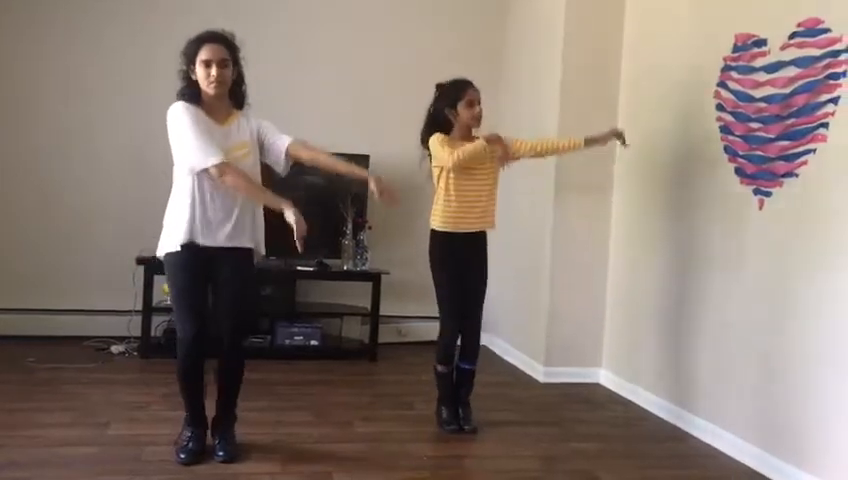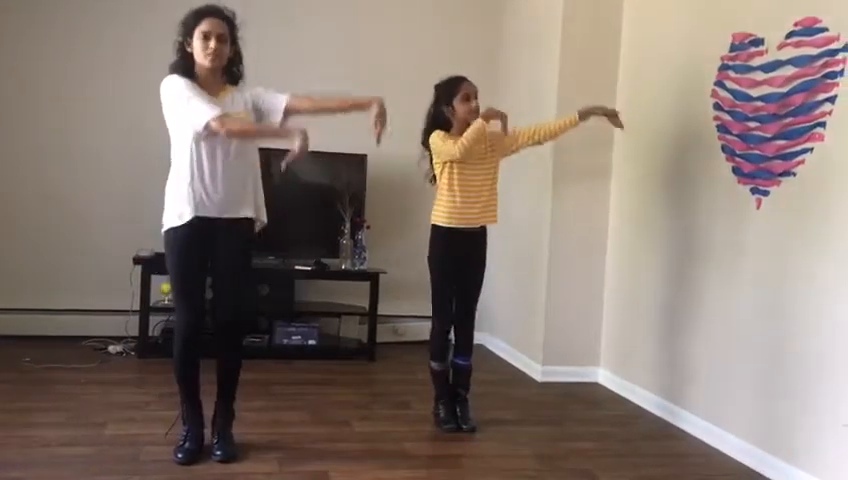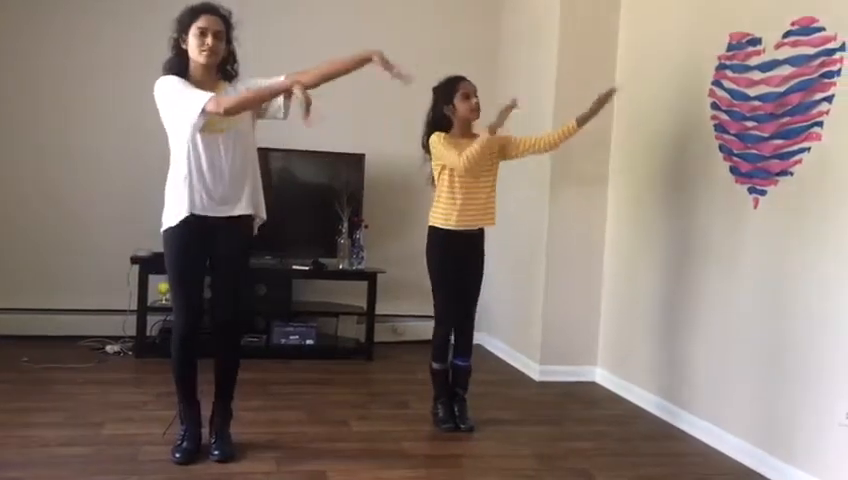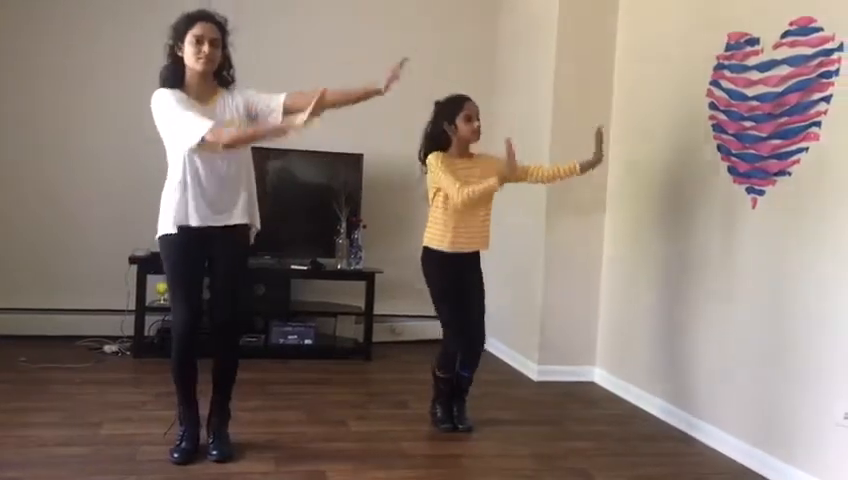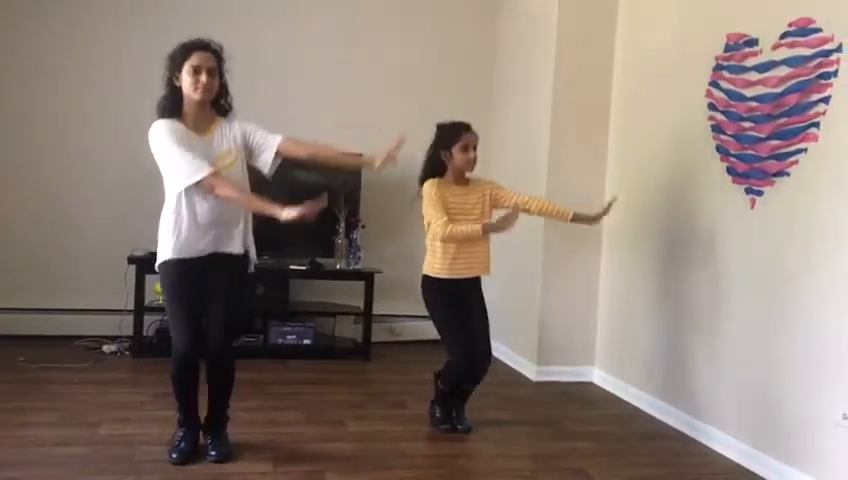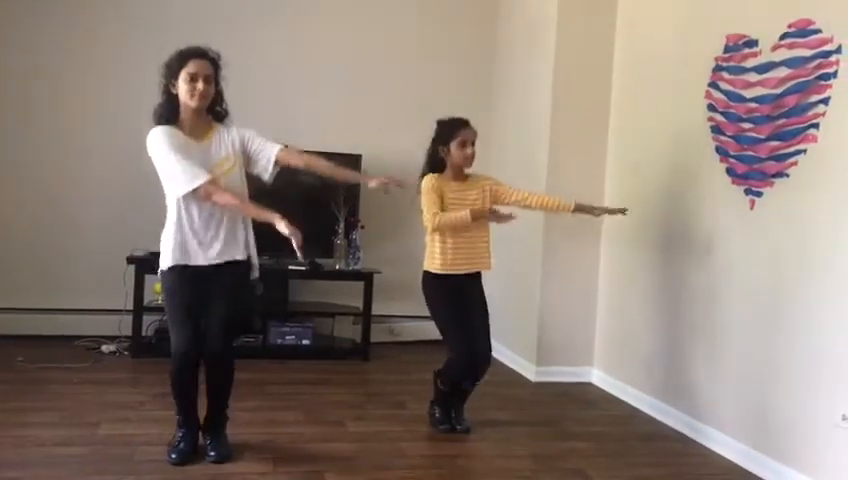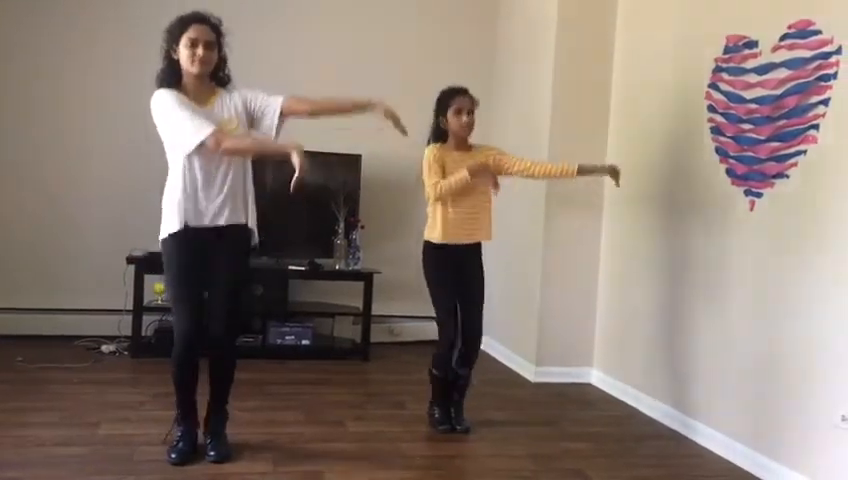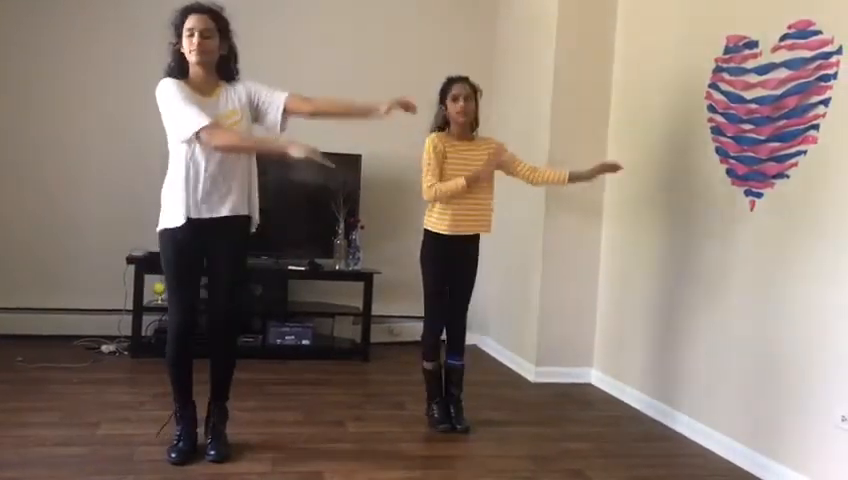
dt=0.2s
person 1, frame 1
left shoulder: (252, 124)
right shoulder: (181, 115)
left elbow: (305, 152)
right elbow: (223, 172)
left wrist: (367, 176)
right wrist: (285, 206)
left hip: (236, 245)
right hip: (187, 243)
left knee: (231, 340)
right knee: (190, 337)
left ankle: (224, 427)
right ankle: (194, 427)
person 1, frame 2
left shoulder: (248, 96)
right shoulder: (175, 87)
left elbow: (306, 104)
right elbow: (223, 126)
left wrist: (368, 102)
right wrist: (289, 133)
left hip: (236, 220)
right hip: (188, 219)
left knee: (229, 323)
right knee: (188, 322)
left ankle: (223, 424)
right ankle: (191, 424)
person 1, frame 3
left shoulder: (243, 88)
right shoulder: (169, 86)
left elbow: (308, 78)
right elbow: (220, 107)
left wrist: (368, 57)
right wrist: (287, 84)
left hip: (234, 217)
right hip: (186, 217)
left knee: (228, 321)
right knee: (187, 321)
left ankle: (221, 423)
right ankle: (189, 424)
person 1, frame 4
left shoulder: (241, 99)
right shoulder: (166, 99)
left elbow: (309, 99)
right elbow: (222, 138)
left wrist: (376, 89)
right wrist: (291, 124)
left hip: (231, 225)
right hip: (183, 225)
left knee: (226, 325)
right knee: (186, 325)
left ankle: (218, 424)
right ankle: (188, 424)
person 1, frame 5
left shoulder: (238, 129)
right shoulder: (164, 131)
left elbow: (299, 149)
right elbow: (215, 187)
left wrist: (367, 161)
right wrist: (280, 211)
left hip: (229, 252)
right hip: (181, 253)
left knee: (219, 345)
right knee: (187, 345)
left ankle: (216, 427)
right ankle: (187, 427)
person 1, frame 6
left shoulder: (235, 136)
right shoulder: (161, 139)
left elbow: (296, 158)
right elbow: (212, 193)
left wrist: (363, 180)
right wrist: (274, 219)
left hip: (231, 260)
right hip: (183, 260)
left knee: (218, 347)
right knee: (186, 348)
left ankle: (215, 427)
right ankle: (186, 428)
person 1, frame 7
left shoulder: (238, 99)
right shoulder: (165, 102)
left elbow: (300, 107)
right elbow: (219, 144)
left wrist: (369, 105)
right wrist: (287, 149)
left hip: (232, 229)
right hip: (184, 229)
left knee: (222, 331)
right knee: (188, 330)
left ankle: (216, 424)
right ankle: (186, 425)
person 1, frame 8
left shoulder: (244, 92)
right shoulder: (170, 90)
left elbow: (306, 105)
right elbow: (215, 138)
left wrist: (376, 108)
right wrist: (287, 148)
left hip: (229, 220)
right hip: (182, 220)
left knee: (224, 322)
right knee: (181, 324)
left ankle: (216, 423)
right ankle: (184, 425)
person 2, frame 1
left shoulder: (494, 145)
right shoulder: (439, 141)
left elbow: (539, 148)
right elbow: (453, 161)
left wrist: (591, 141)
right wrist: (486, 142)
left hip: (476, 242)
right hip: (445, 240)
left knee: (472, 326)
right knee: (451, 325)
left ankle: (463, 401)
right ankle: (445, 402)
person 2, frame 2
left shoulder: (494, 139)
right shoulder: (439, 140)
left elbow: (540, 133)
right elbow: (460, 150)
left wrist: (586, 114)
right wrist: (484, 119)
left hip: (475, 237)
right hip: (446, 235)
left knee: (466, 320)
right knee: (443, 319)
left ankle: (461, 399)
right ankle: (442, 401)
person 2, frame 3
left shoulder: (494, 143)
right shoulder: (439, 141)
left elbow: (541, 143)
right elbow: (464, 163)
left wrist: (586, 116)
right wrist: (494, 125)
left hip: (473, 239)
right hip: (444, 237)
left knee: (465, 321)
right knee: (445, 320)
left ankle: (459, 399)
right ankle: (441, 401)
person 2, frame 4
left shoulder: (487, 164)
right shoulder: (436, 160)
left elbow: (538, 173)
right elbow: (460, 198)
left wrist: (588, 164)
right wrist: (502, 177)
left hip: (469, 259)
right hip: (439, 257)
left knee: (475, 337)
right knee: (455, 335)
left ankle: (458, 402)
right ankle: (440, 402)
person 2, frame 5
left shoulder: (485, 189)
right shoulder: (432, 188)
left elbow: (530, 204)
right elbow: (444, 231)
left wrist: (584, 218)
right wrist: (492, 227)
left hip: (470, 284)
right hip: (439, 283)
left knee: (481, 356)
right knee: (461, 354)
left ankle: (457, 404)
right ankle: (439, 403)
person 2, frame 6
left shoulder: (485, 185)
right shoulder: (432, 182)
left elbow: (531, 199)
right elbow: (434, 222)
left wrist: (588, 209)
right wrist: (478, 214)
left hip: (471, 281)
right hip: (439, 280)
left knee: (482, 355)
right knee: (461, 352)
left ankle: (456, 405)
right ankle: (439, 403)
person 2, frame 7
left shoulder: (488, 155)
right shoulder: (434, 154)
left elbow: (535, 168)
right elbow: (436, 191)
left wrist: (591, 170)
right wrist: (473, 172)
left hip: (471, 254)
right hip: (438, 252)
left knee: (472, 334)
right knee: (449, 333)
left ankle: (456, 402)
right ankle: (437, 403)
person 2, frame 8
left shoulder: (490, 147)
right shoulder: (436, 142)
left elbow: (533, 174)
right elbow: (430, 191)
left wrist: (586, 174)
right wrist: (472, 179)
left hip: (468, 243)
right hip: (437, 241)
left knee: (457, 323)
right knee: (434, 321)
left ankle: (454, 401)
right ankle: (434, 402)
